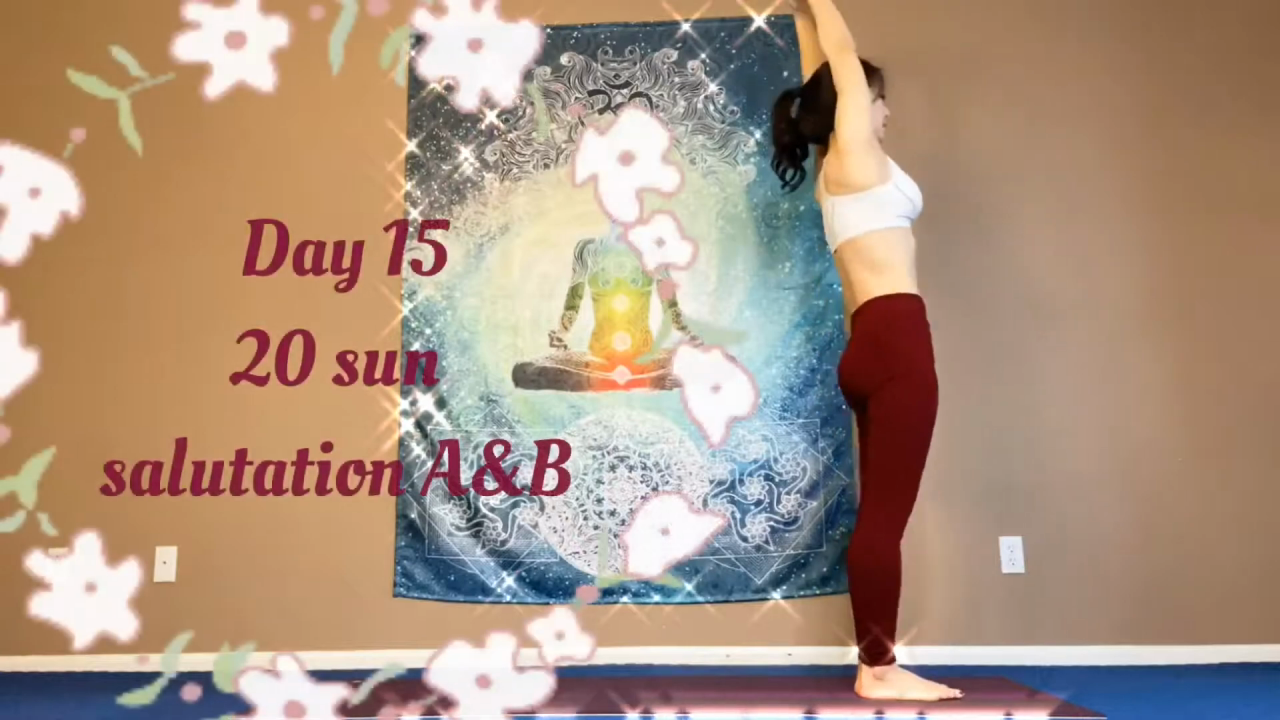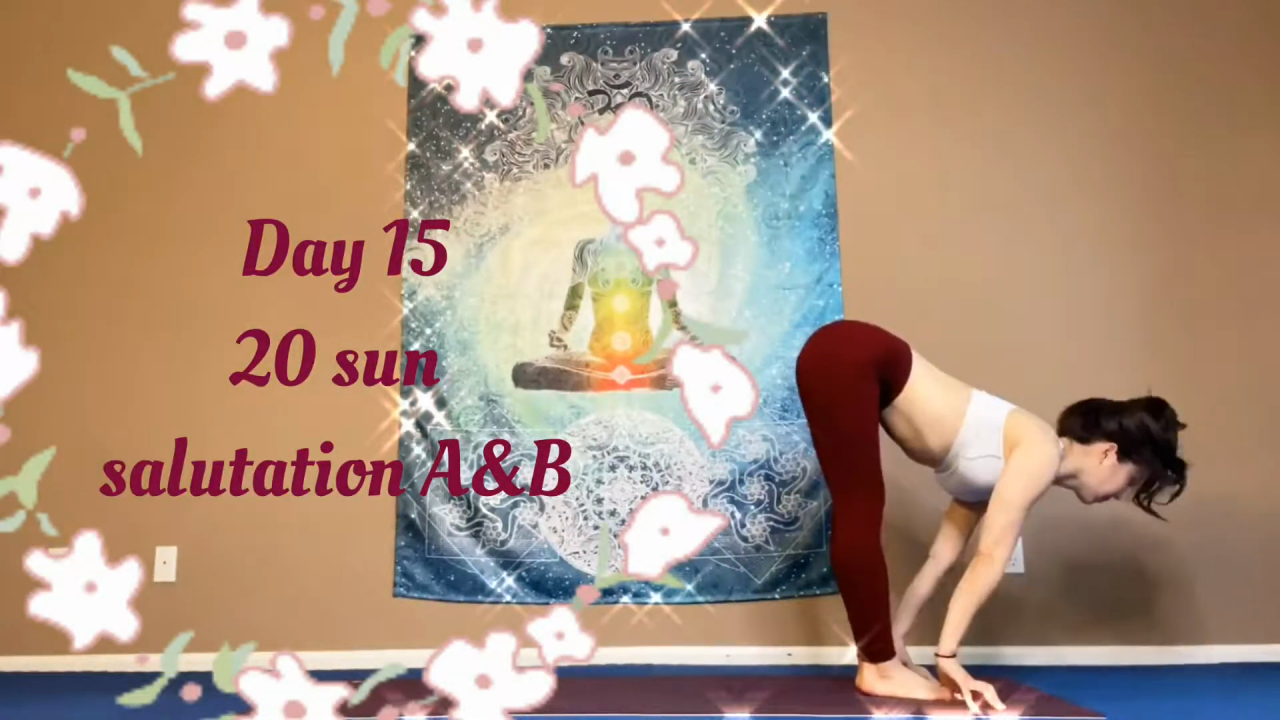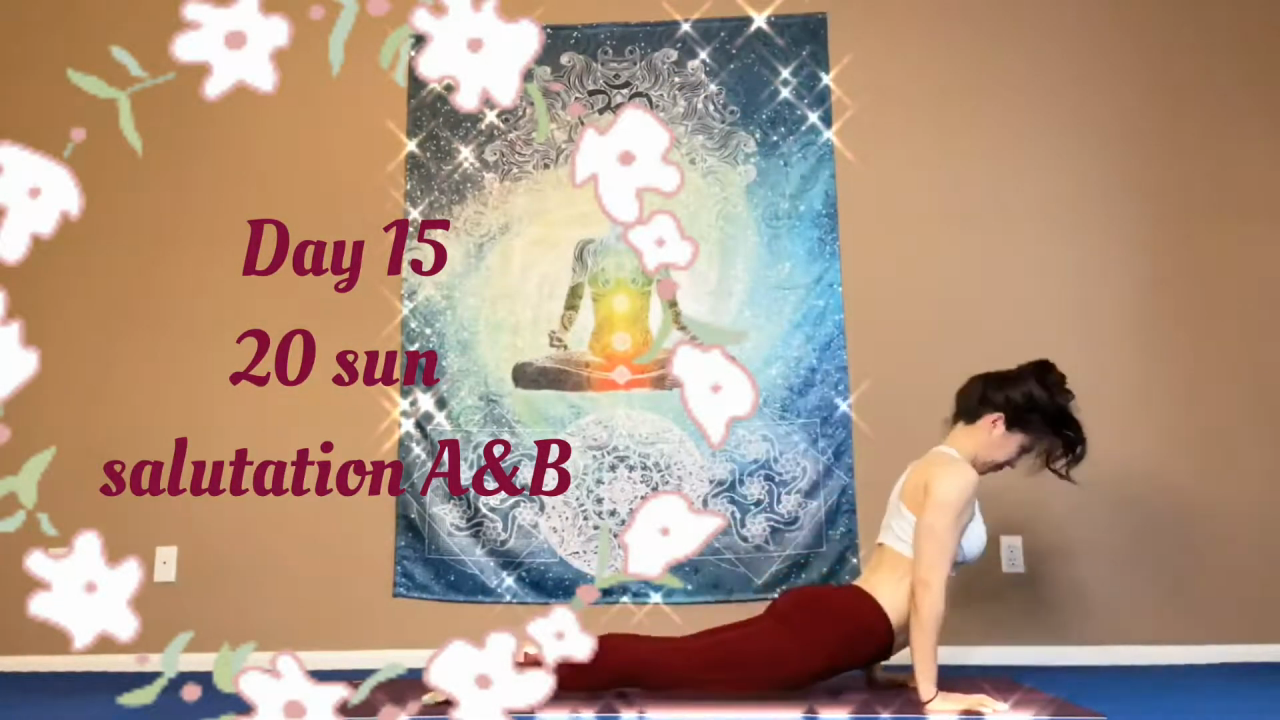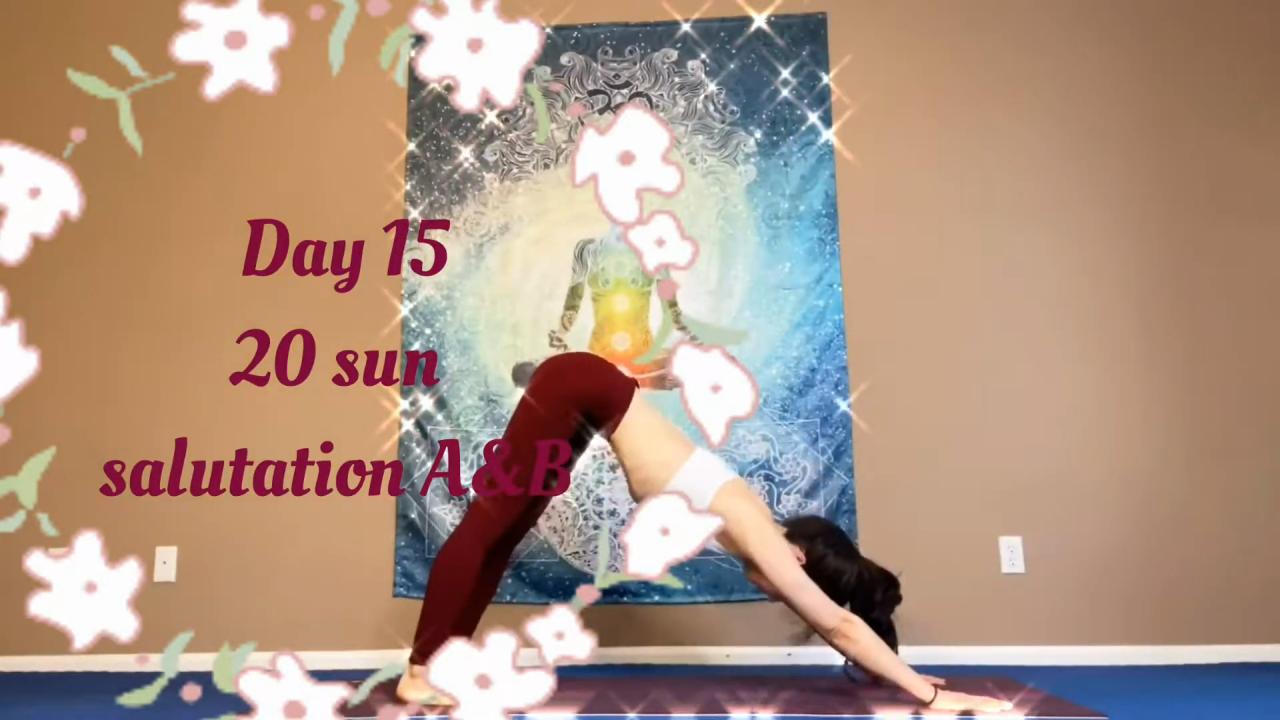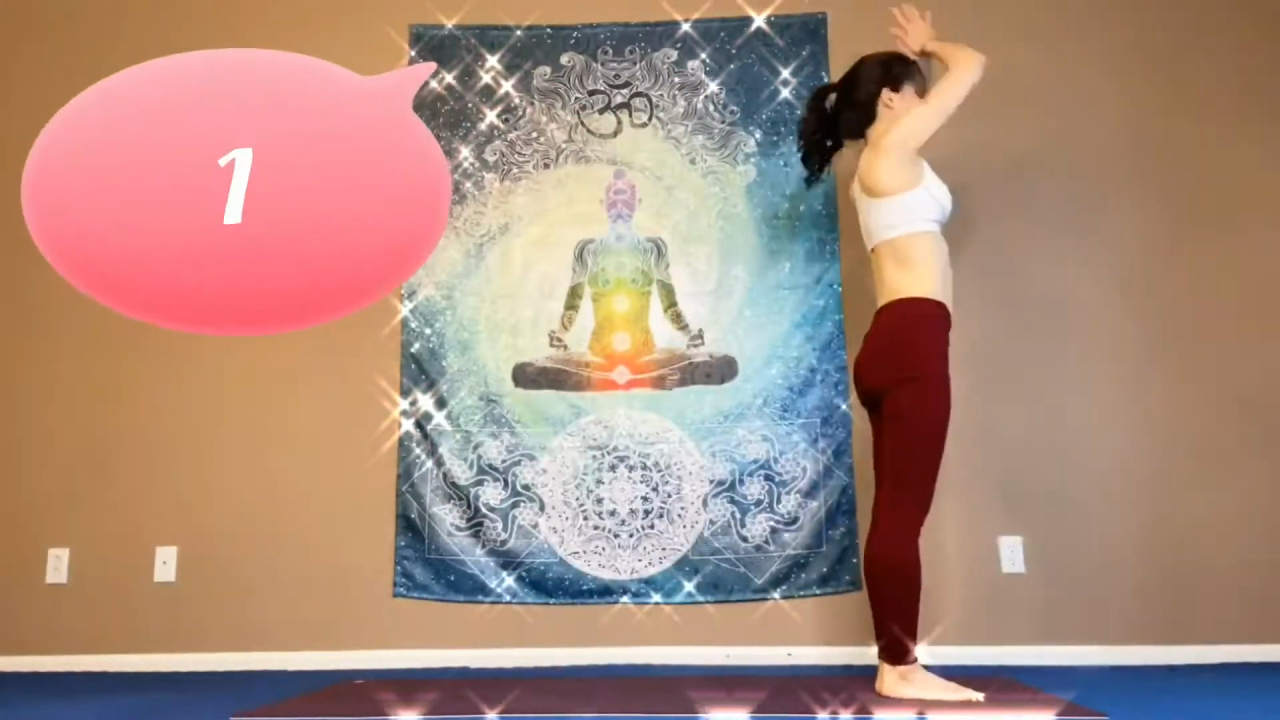
dt=1s
person 1, frame 1
left shoulder: (830, 166)
right shoulder: (852, 155)
left elbow: (820, 68)
right elbow: (842, 57)
left hip: (874, 348)
right hip: (892, 343)
left knee: (881, 514)
right knee: (884, 515)
left ankle: (879, 661)
right ankle: (881, 668)
person 1, frame 2
left shoulder: (1002, 471)
right shoulder: (1040, 452)
left elbow: (943, 553)
right elbow: (990, 556)
left wrist: (892, 638)
right wrist: (946, 656)
left hip: (857, 361)
right hip: (848, 358)
left knee: (859, 517)
right knee: (859, 517)
left ankle: (880, 659)
right ankle: (879, 667)
person 1, frame 3
left shoulder: (937, 470)
right shoulder: (955, 478)
right elbow: (928, 590)
left wrist: (872, 662)
left hip: (836, 614)
right hip: (841, 621)
left knee: (702, 660)
right knee: (684, 668)
right ankle: (529, 672)
person 1, frame 4
left shoulder: (760, 534)
right shoulder: (753, 531)
left elbow: (835, 622)
right elbow: (839, 625)
left hip: (589, 396)
right hip: (575, 391)
left knee: (501, 532)
right knee: (486, 528)
left ankle: (439, 664)
right ankle: (420, 670)
person 1, frame 5
left shoulder: (879, 162)
right shoulder: (895, 140)
right elbow: (971, 65)
left hip: (895, 343)
right hip: (911, 341)
left knee: (899, 510)
right knee: (903, 511)
left ankle: (899, 663)
right ankle: (898, 667)
person 2, frame 1
right shoulder: (588, 250)
left elbow: (670, 304)
right elbow: (572, 304)
left wrist: (688, 336)
right wrist: (559, 336)
left hip: (645, 358)
right hip: (599, 357)
right knee: (523, 373)
person 2, frame 2
right shoulder: (588, 250)
left elbow: (670, 303)
right elbow: (572, 303)
left wrist: (686, 336)
right wrist: (560, 335)
left hip: (645, 358)
right hip: (599, 357)
right knee: (524, 372)
person 2, frame 3
right shoulder: (588, 250)
left elbow: (669, 302)
right elbow: (572, 303)
right wrist: (560, 338)
left hip: (645, 358)
right hip: (598, 359)
right knee: (524, 372)
person 2, frame 4
right shoulder: (588, 250)
left elbow: (669, 300)
right elbow: (572, 303)
left wrist: (686, 335)
right wrist: (560, 336)
left hip: (645, 357)
right hip: (599, 355)
person 2, frame 5
left shoulder: (654, 248)
right shoulder: (587, 250)
left elbow: (670, 305)
right elbow: (572, 304)
left wrist: (690, 335)
right wrist: (559, 338)
left hip: (645, 355)
right hip: (598, 356)
left knee: (725, 366)
right knee: (524, 373)
